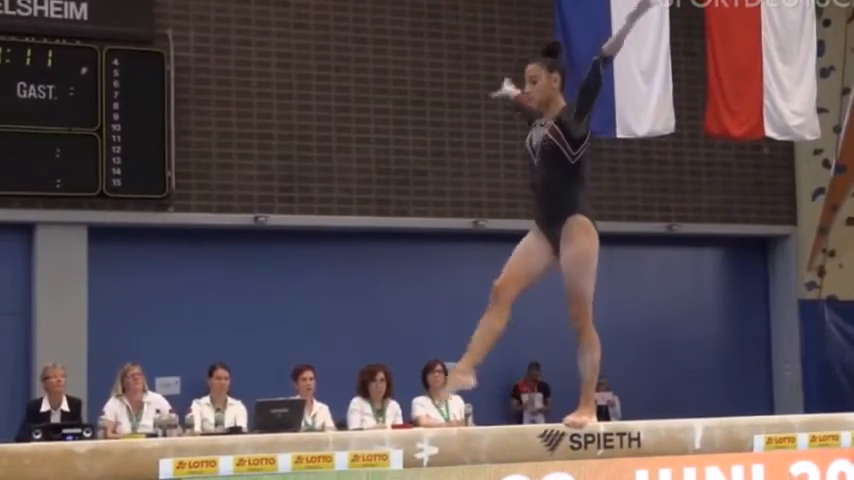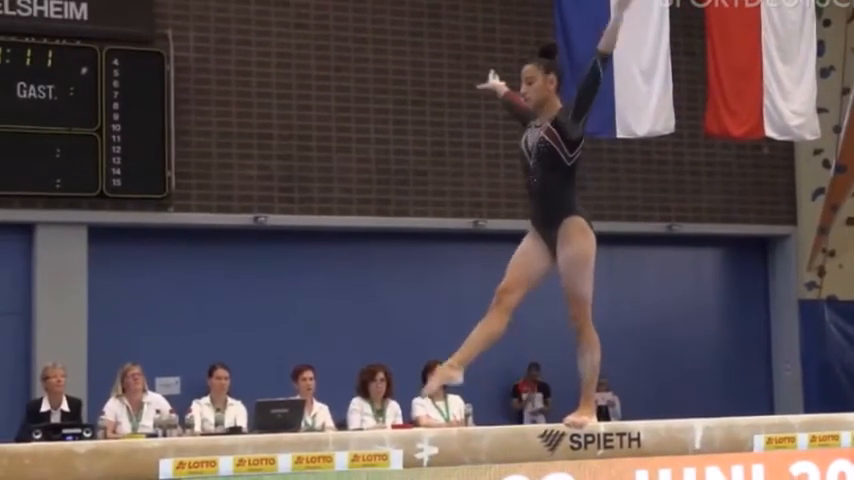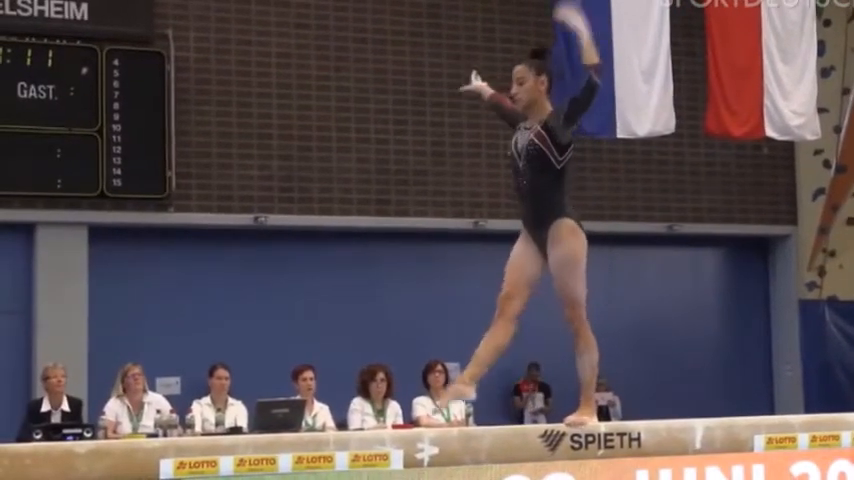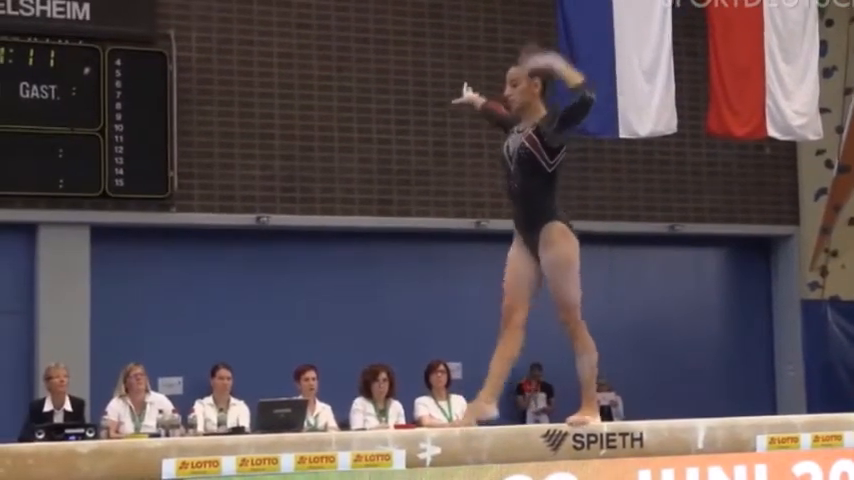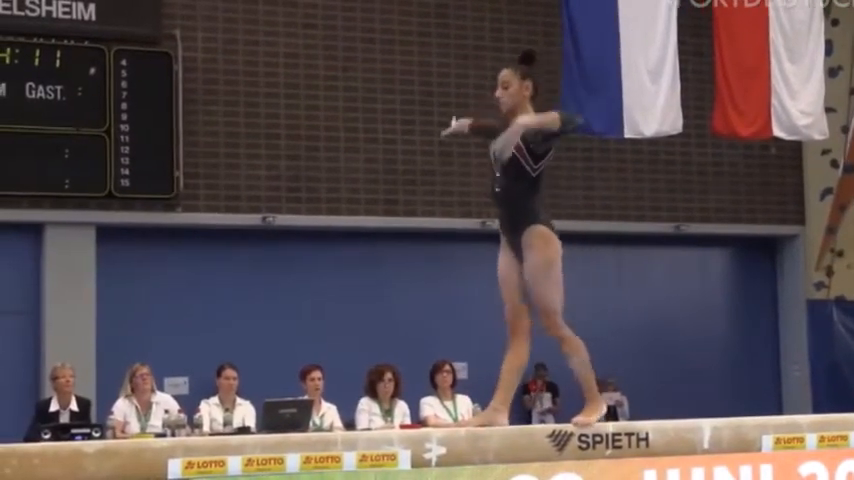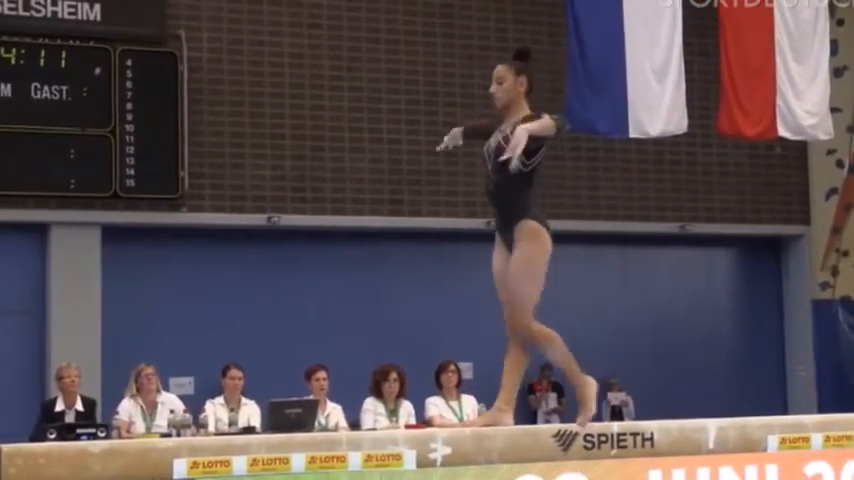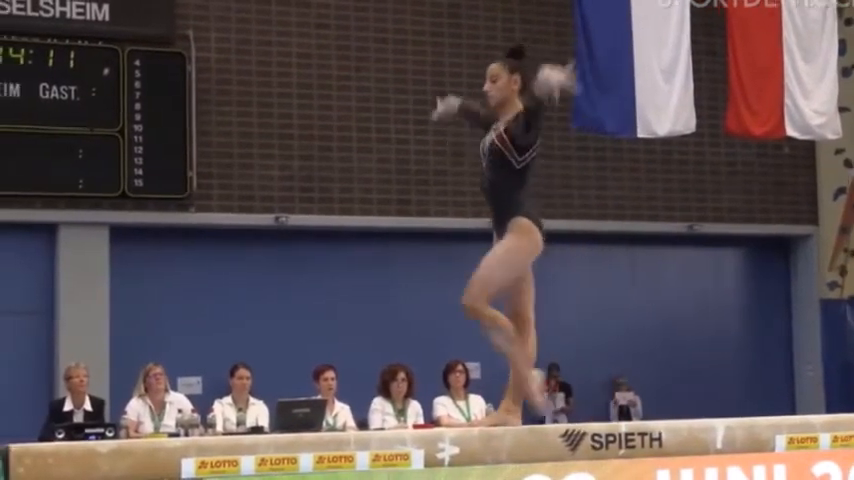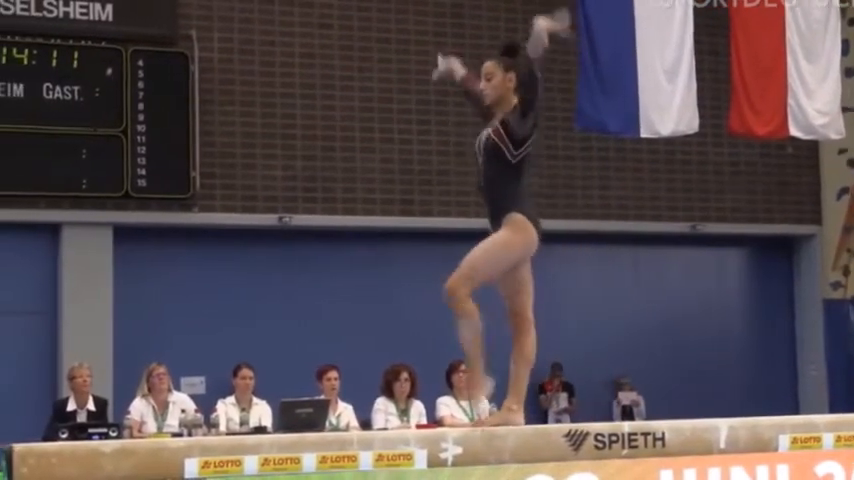
dt=0.1s
person 1, frame 1
left shoulder: (574, 116)
right shoulder: (540, 122)
left elbow: (596, 70)
right elbow: (529, 105)
right wrist: (513, 94)
left hip: (575, 227)
right hip: (544, 229)
left knee: (579, 317)
right knee: (502, 291)
left ankle: (586, 406)
right ankle: (466, 369)
person 1, frame 2
left shoulder: (570, 117)
right shoulder: (534, 122)
left elbow: (596, 72)
right elbow: (519, 104)
right wrist: (500, 89)
left hip: (571, 228)
right hip: (539, 231)
left knee: (580, 316)
right knee: (505, 297)
left ankle: (587, 406)
right ankle: (454, 368)
person 1, frame 3
left shoulder: (562, 121)
right shoulder: (523, 124)
left elbow: (592, 84)
right elbow: (506, 106)
right wrist: (484, 90)
left hip: (562, 230)
right hip: (531, 233)
left knee: (575, 318)
right knee: (507, 307)
left ankle: (587, 406)
right ankle: (465, 382)
person 1, frame 4
left shoulder: (551, 126)
right shoulder: (519, 127)
left elbow: (586, 100)
right elbow: (501, 114)
left wrist: (554, 62)
right wrist: (477, 101)
left hip: (552, 234)
right hip: (524, 236)
left knee: (571, 322)
right knee: (512, 317)
left ankle: (590, 406)
right ankle: (485, 402)
person 1, frame 5
left shoulder: (537, 131)
right shoulder: (507, 131)
left elbow: (569, 119)
right elbow: (488, 127)
left wrist: (523, 122)
right wrist: (462, 124)
left hip: (537, 237)
right hip: (511, 239)
left knee: (553, 325)
right knee: (517, 326)
left ankle: (593, 402)
right ankle: (497, 409)
person 1, frame 6
left shoulder: (528, 125)
right shoulder: (501, 127)
left elbow: (555, 123)
right elbow: (483, 129)
left wrist: (524, 130)
right wrist: (458, 133)
left hip: (529, 233)
right hip: (506, 234)
left knee: (523, 323)
right knee: (515, 326)
left ankle: (581, 383)
right ankle: (502, 409)
person 1, frame 7
left shoulder: (525, 119)
right shoulder: (496, 123)
left elbow: (540, 98)
right elbow: (477, 113)
left wrist: (547, 79)
right wrist: (454, 104)
left hip: (521, 229)
right hip: (504, 230)
left knee: (473, 302)
right knee: (521, 321)
left ankle: (526, 376)
right ankle: (511, 407)
person 1, frame 8
left shoulder: (521, 117)
right shoulder: (496, 119)
left elbow: (528, 71)
right elbow: (477, 92)
left wrist: (541, 33)
right wrist: (457, 71)
left hip: (517, 226)
right hip: (506, 227)
left knee: (456, 288)
right knee: (521, 318)
left ankle: (476, 378)
right ankle: (512, 408)
